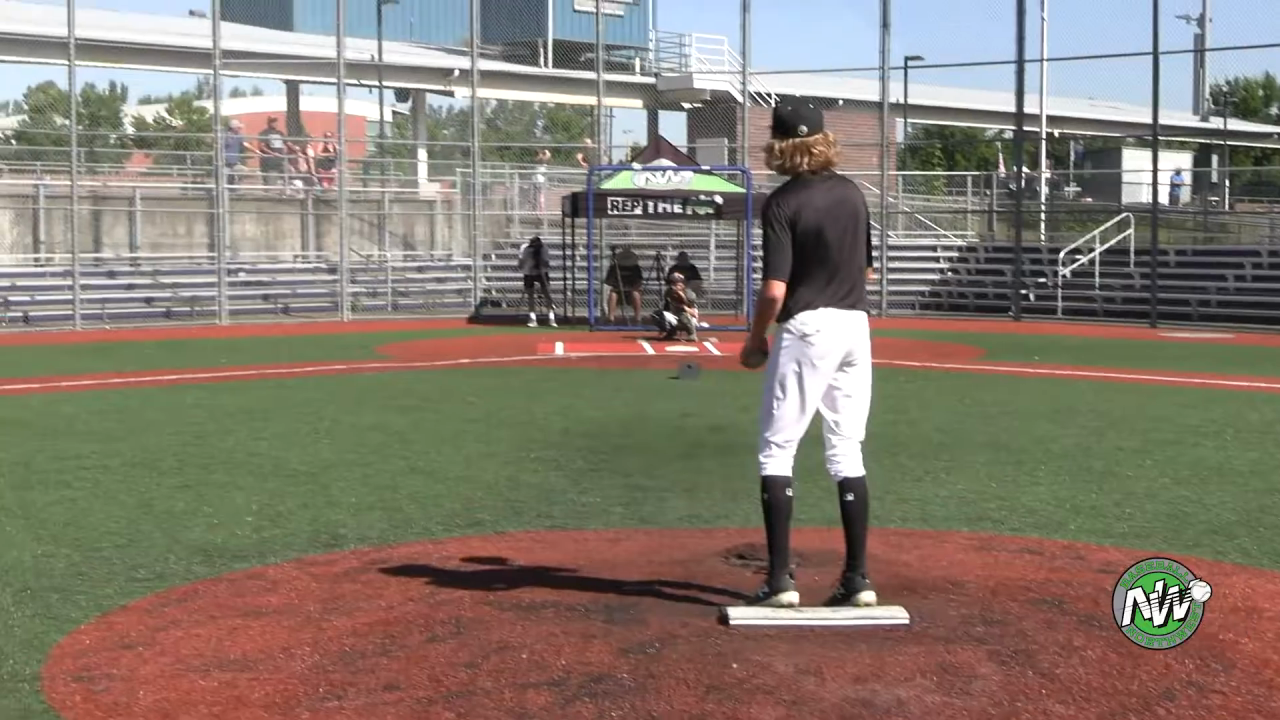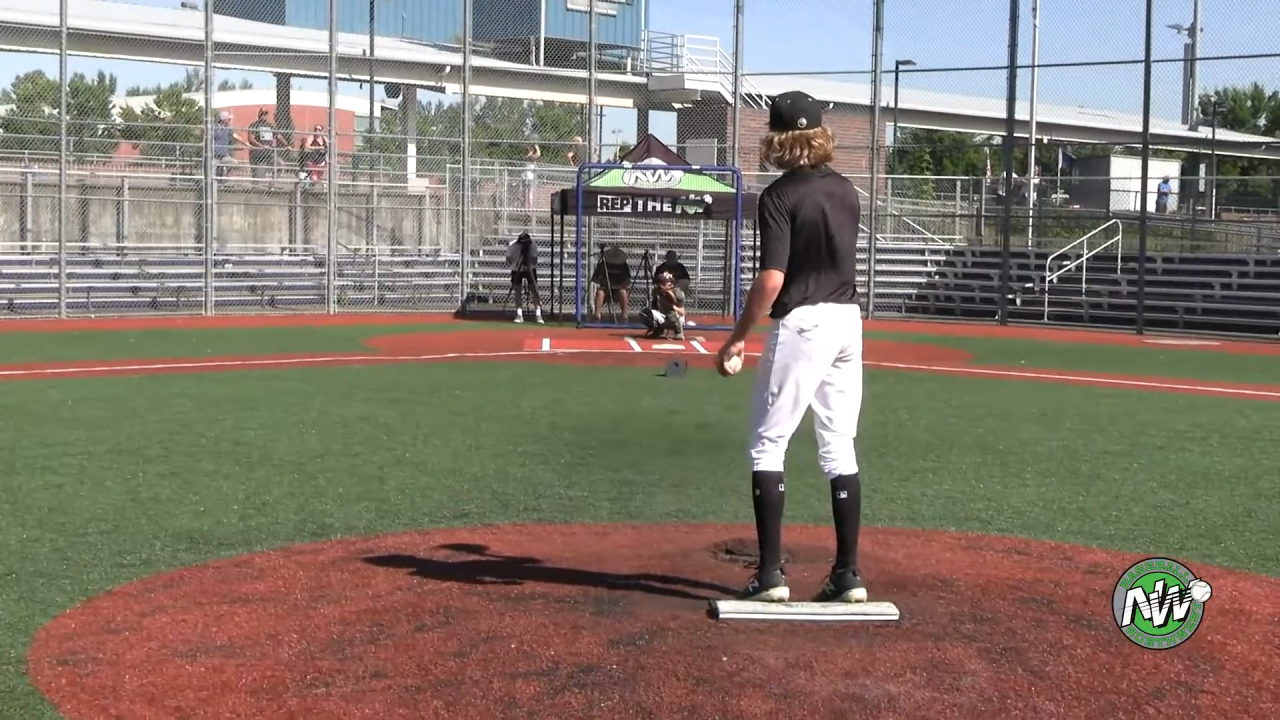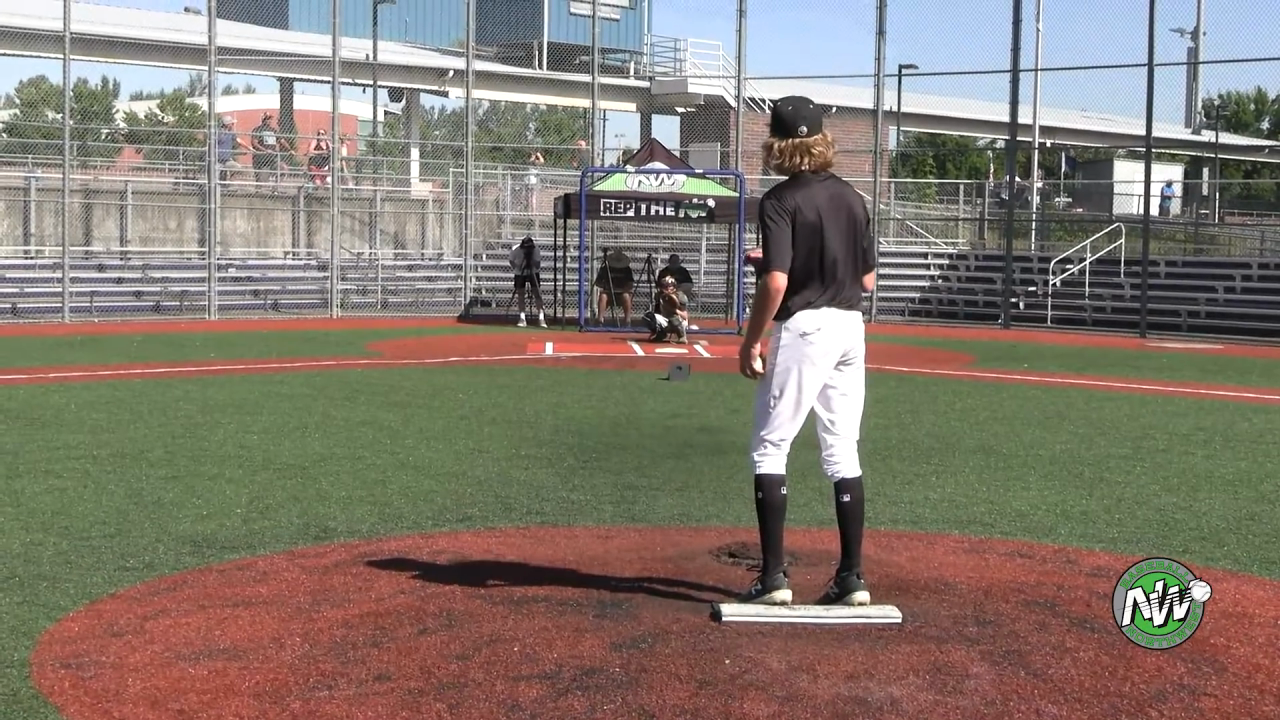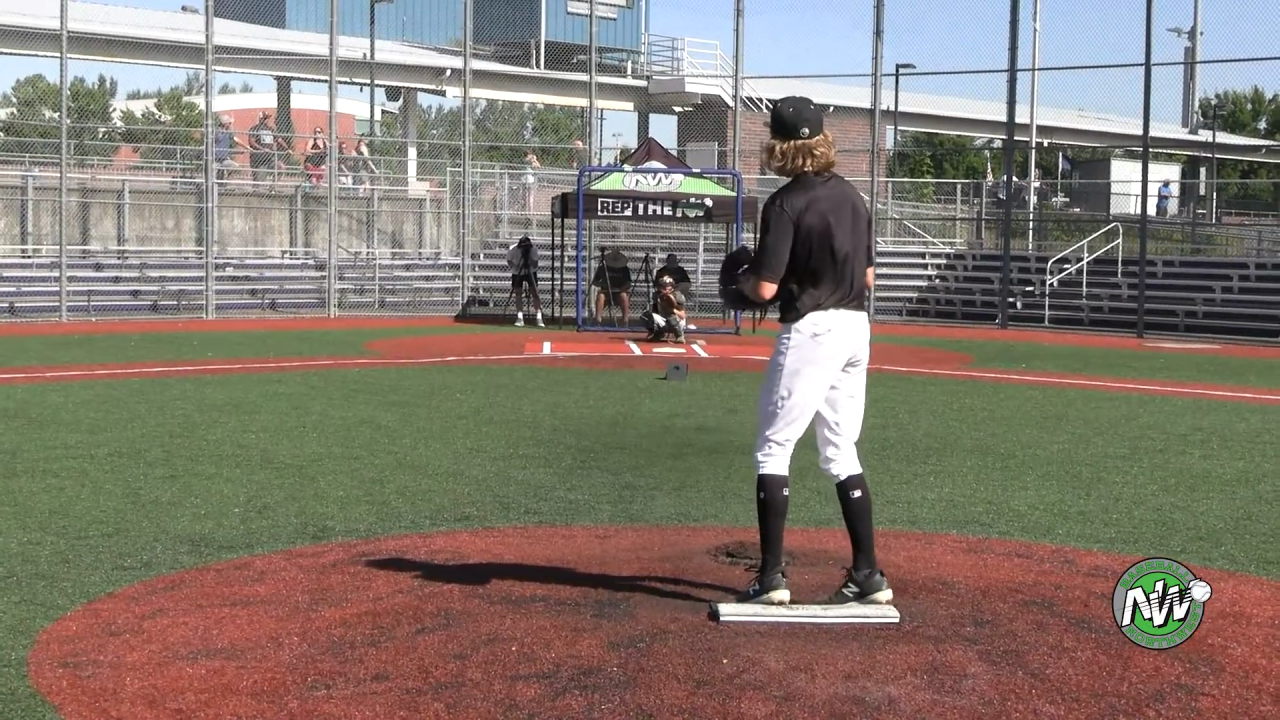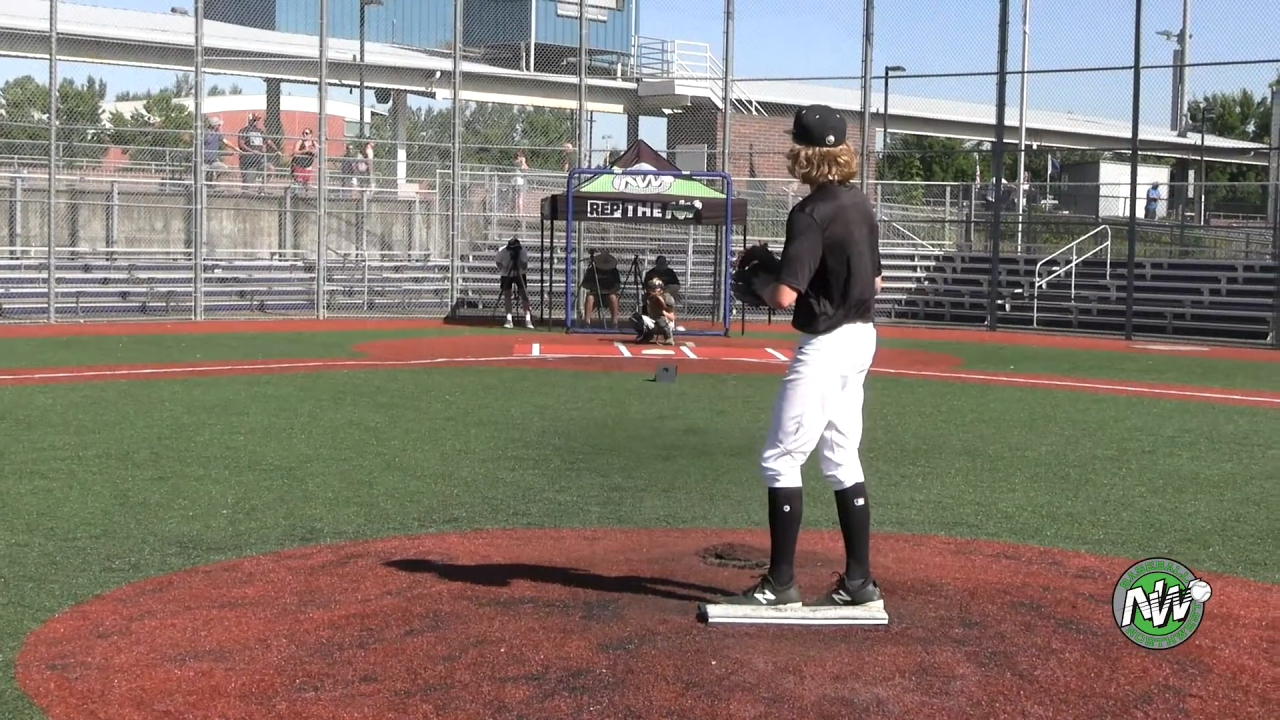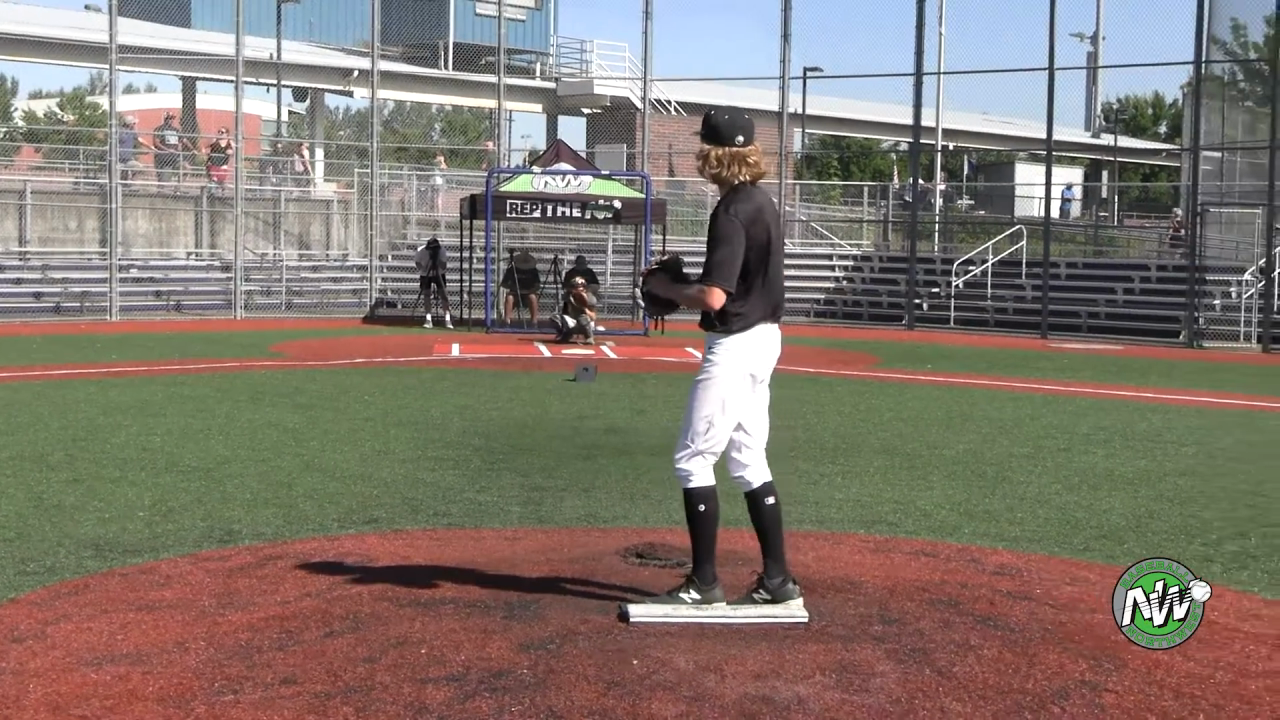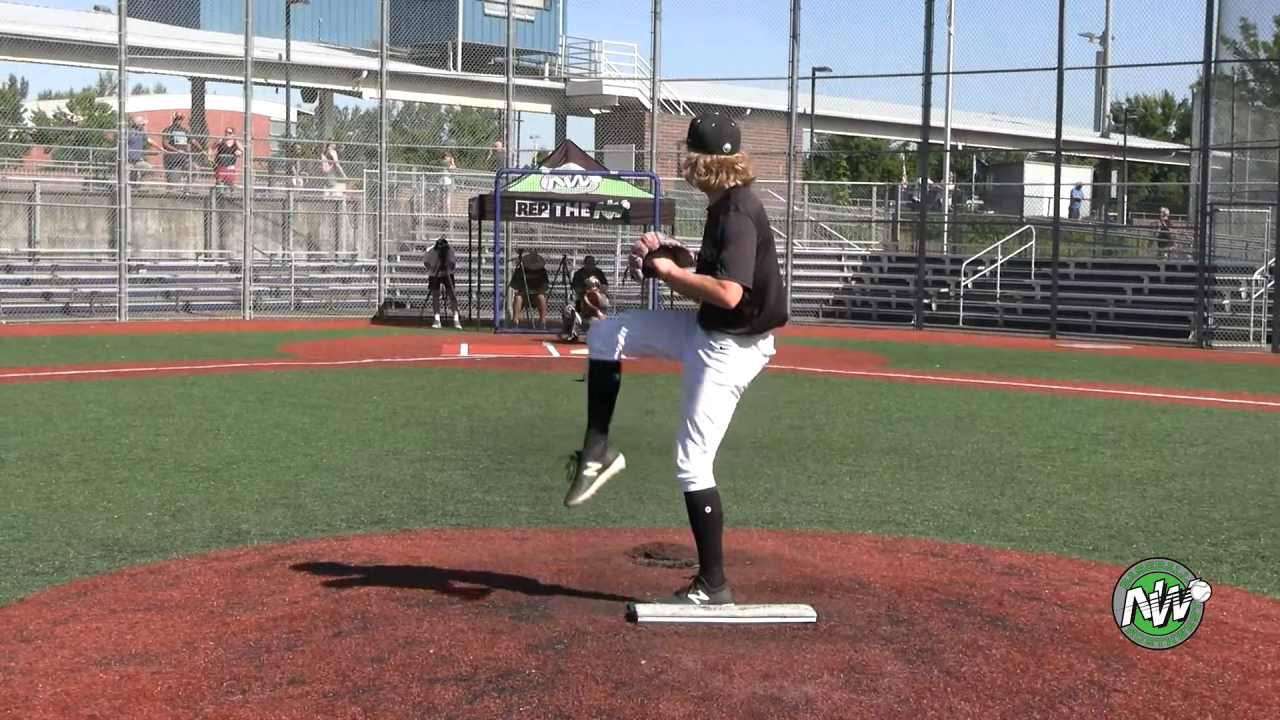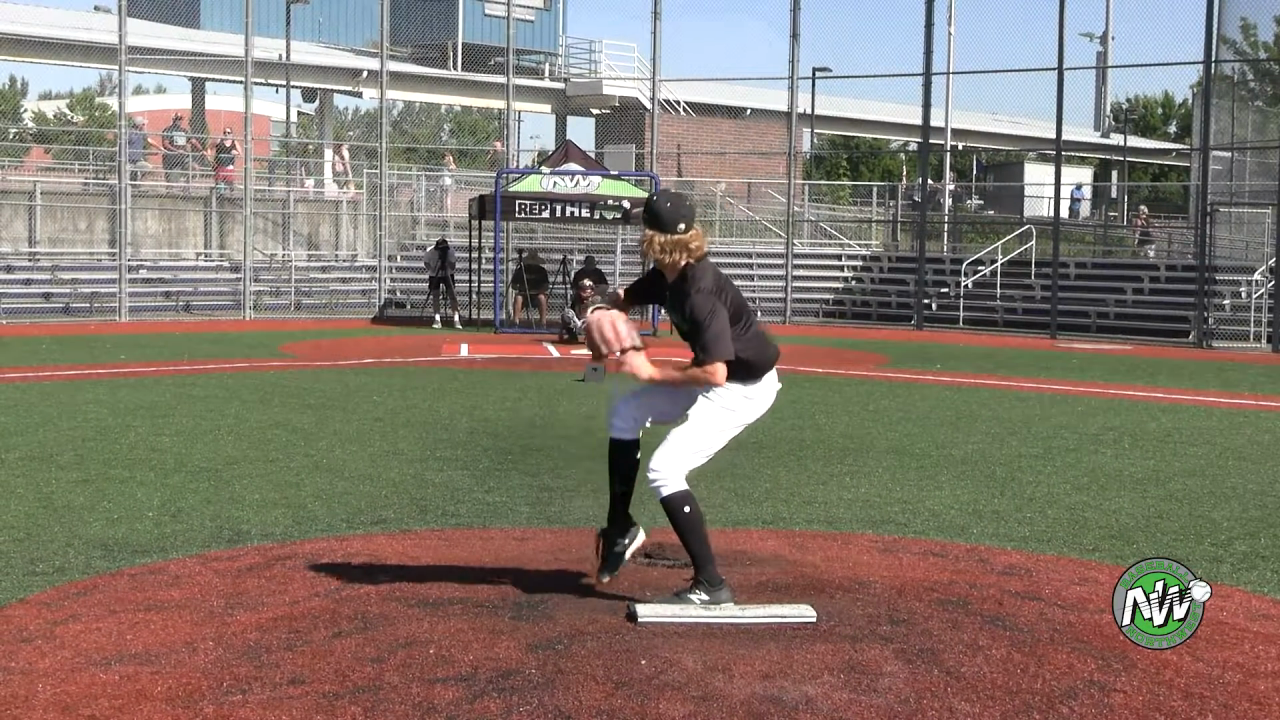
dt=0.5s
person 1, frame 1
left shoulder: (782, 203)
right shoulder: (853, 194)
left elbow: (774, 290)
left wrist: (755, 339)
left hip: (806, 329)
right hip: (854, 327)
left knee: (776, 451)
right knee: (847, 452)
left ankle: (780, 578)
right ankle: (857, 576)
person 1, frame 2
left shoulder: (779, 195)
right shoulder: (846, 192)
left elbow: (772, 278)
left wrist: (736, 337)
left hip: (802, 325)
right hip: (847, 321)
left knee: (768, 446)
right knee: (840, 449)
left ankle: (769, 574)
right ankle: (847, 574)
person 1, frame 3
left shoulder: (780, 200)
right shoulder: (851, 197)
left elbow: (776, 282)
right elbow: (867, 280)
left wrist: (750, 340)
left hip: (803, 329)
right hip: (850, 328)
left knee: (769, 450)
right knee: (842, 453)
left ankle: (773, 577)
right ankle: (851, 577)
person 1, frame 4
left shoulder: (785, 203)
right shoulder: (850, 196)
left elbow: (765, 287)
right elbow: (868, 276)
left wrist: (743, 278)
left hip: (810, 332)
right hip: (856, 327)
left knee: (772, 451)
right knee: (841, 454)
left ankle: (770, 577)
right ankle: (867, 575)
person 1, frame 5
left shoulder: (811, 212)
right shoulder: (861, 204)
left elbow: (783, 295)
left wrist: (757, 279)
left hip: (825, 345)
right hip: (859, 337)
left knee: (781, 459)
right knee: (842, 460)
left ankle: (782, 584)
right ankle: (859, 582)
person 1, frame 6
left shoulder: (732, 211)
right shoulder: (761, 203)
left elbow: (713, 297)
left wrist: (667, 290)
right wrist: (683, 285)
left hip: (735, 346)
right hip: (758, 339)
left knee: (693, 459)
right knee: (749, 464)
left ankle: (705, 583)
right ankle: (777, 579)
person 1, frame 7
left shoulder: (739, 212)
right shoulder: (726, 205)
left elbow: (729, 293)
left wrist: (671, 271)
right wrist: (671, 268)
left hip: (732, 347)
right hip: (708, 332)
left knee: (693, 464)
right knee: (606, 333)
left ankle: (712, 585)
right ankle: (599, 450)
person 1, frame 8
left shoulder: (702, 292)
right shoulder: (665, 273)
left elbow: (714, 376)
right elbow: (623, 301)
left wrist: (652, 374)
right wrist: (601, 315)
left hip: (747, 388)
right hip: (723, 372)
left knee: (664, 473)
right knee: (625, 413)
left ankle: (712, 586)
right ankle: (619, 529)
